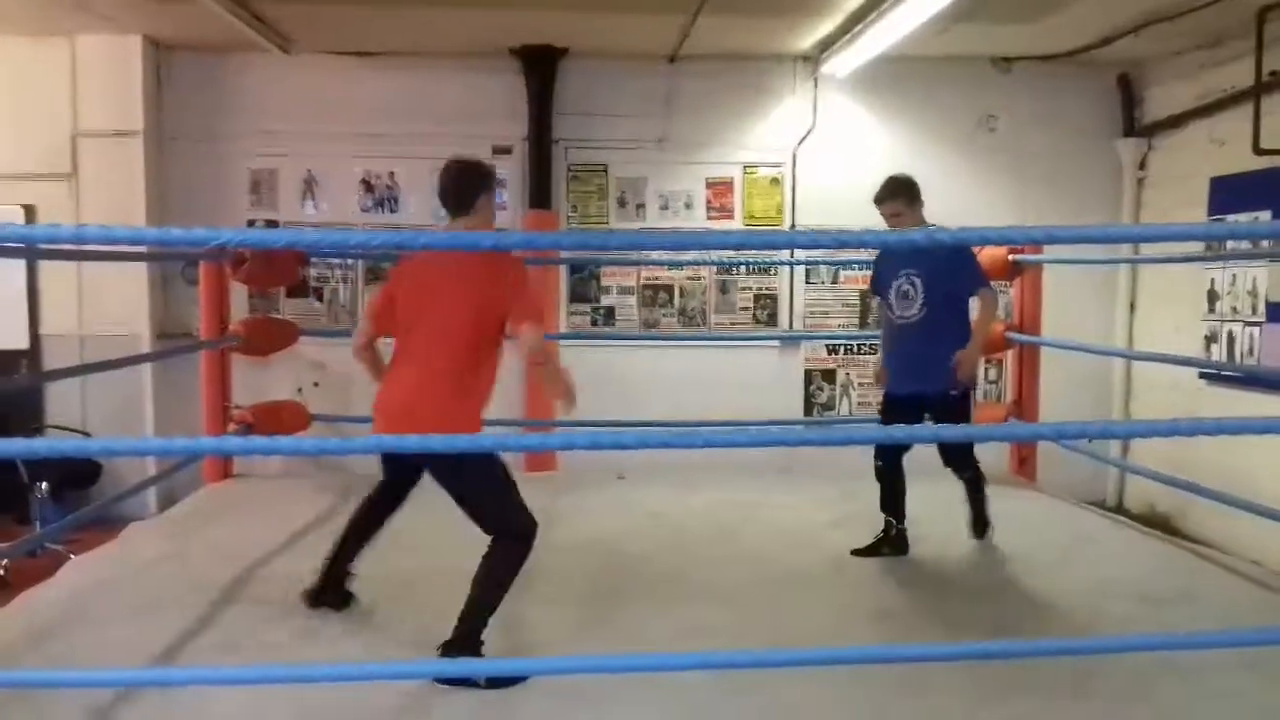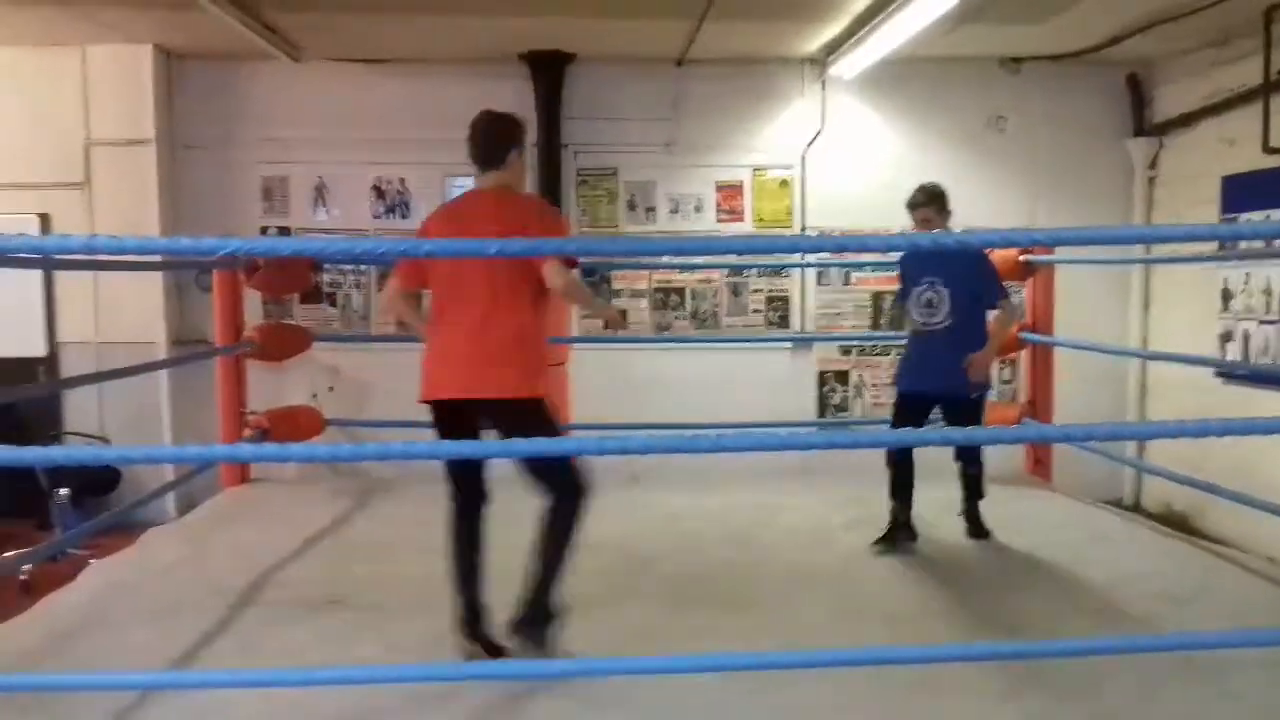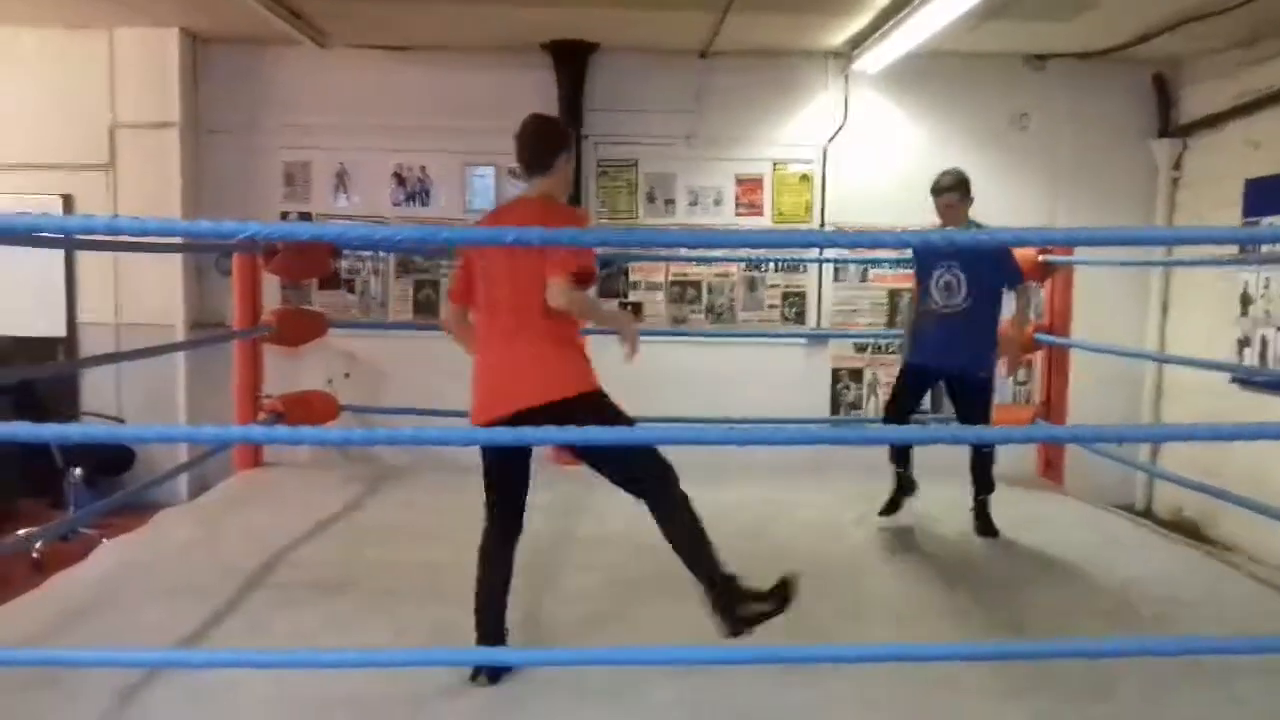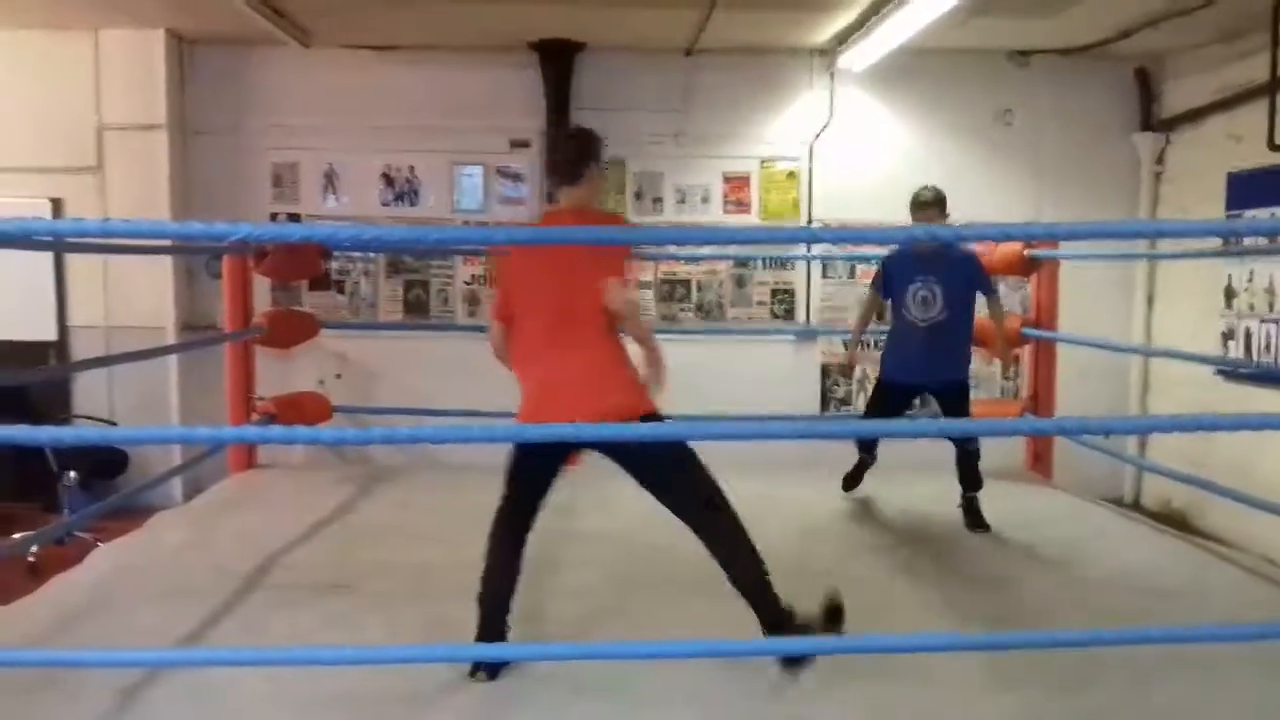
dt=0.2s
person 1, frame 1
left shoulder: (410, 265)
right shoulder: (504, 267)
left elbow: (362, 343)
right elbow: (532, 345)
right wrist: (560, 381)
left hip: (394, 416)
right hip: (446, 426)
left knee: (391, 489)
right knee: (516, 530)
left ankle: (329, 582)
right ankle: (460, 651)
person 1, frame 2
left shoulder: (441, 218)
right shoulder: (534, 212)
left elbow: (395, 297)
right elbow: (556, 279)
right wrist: (605, 310)
left hip: (444, 381)
right hip: (507, 383)
left knee: (467, 499)
right knee: (567, 488)
left ankle: (474, 629)
right ankle: (532, 619)
person 1, frame 3
left shoulder: (484, 229)
right shoulder: (564, 219)
left elbow: (452, 317)
right elbow: (560, 297)
right wrist: (620, 323)
left hip: (494, 399)
right hip: (559, 390)
left knee: (502, 522)
right knee: (658, 484)
left ankle: (489, 653)
right ankle: (729, 602)
person 1, frame 4
left shoulder: (519, 245)
right shoulder: (605, 227)
left elbow: (499, 342)
right elbow: (618, 298)
right wrist: (652, 351)
left hip: (541, 408)
right hip: (608, 402)
left knee: (512, 520)
right knee: (704, 507)
left ankle: (488, 646)
right ankle: (781, 630)
person 2, frame 1
left shoulder: (950, 249)
right shoulder: (886, 256)
left elbow: (988, 298)
left wrist: (974, 348)
right wrist: (885, 359)
left hip: (946, 376)
right hip: (902, 377)
left knee: (956, 454)
right knee: (885, 454)
left ankle: (977, 502)
right ankle: (893, 533)
person 2, frame 2
left shoulder: (972, 259)
right shoulder: (910, 261)
left elbow: (1007, 311)
left wrist: (988, 353)
left hip: (963, 378)
right hip: (916, 374)
left knee: (968, 454)
right knee: (898, 445)
left ankle: (972, 511)
right ankle: (901, 523)
person 2, frame 3
left shoulder: (991, 246)
right shoulder: (924, 245)
left elbow: (1022, 290)
left wrist: (1016, 338)
right wrist: (909, 334)
left hip: (973, 358)
right hip: (923, 352)
right knee: (895, 414)
left ankle: (981, 507)
right ankle: (903, 481)
person 2, frame 4
left shoulder: (964, 260)
right shoulder: (896, 260)
left elbow: (992, 298)
right elbow: (874, 301)
left wrist: (1000, 340)
right wrist: (854, 343)
left hip: (949, 368)
right hip: (899, 365)
left knee: (963, 435)
right knee: (873, 421)
left ankle: (970, 502)
right ankle: (865, 460)
